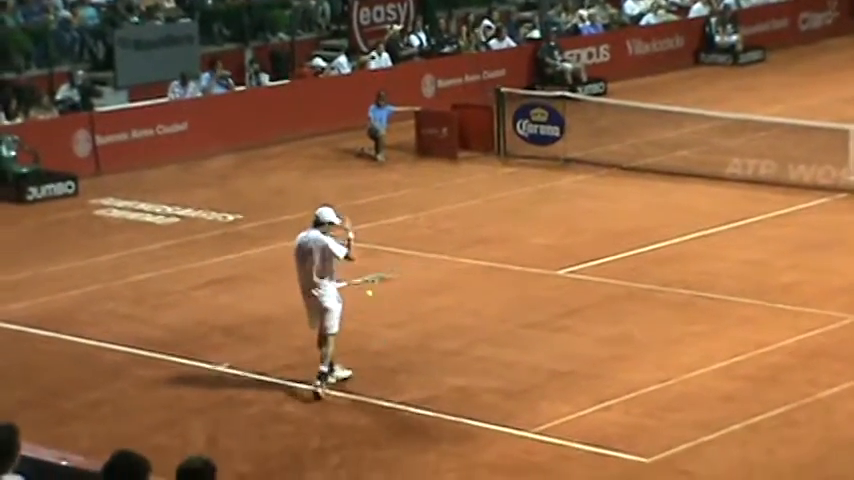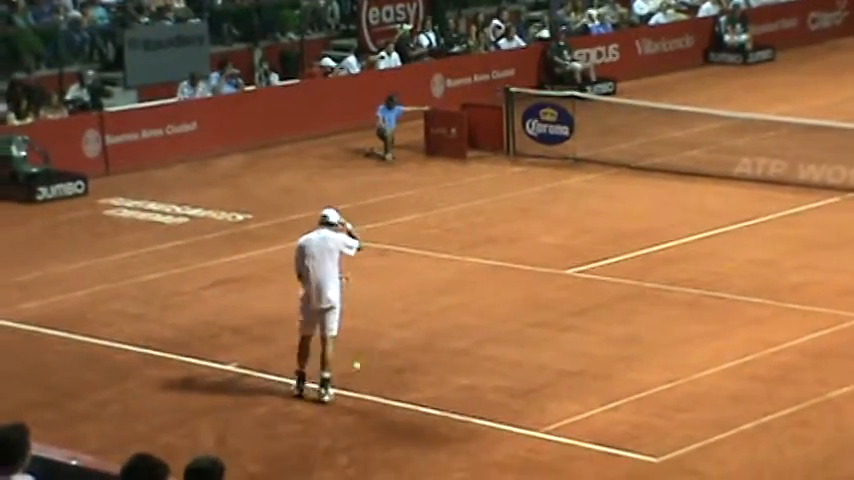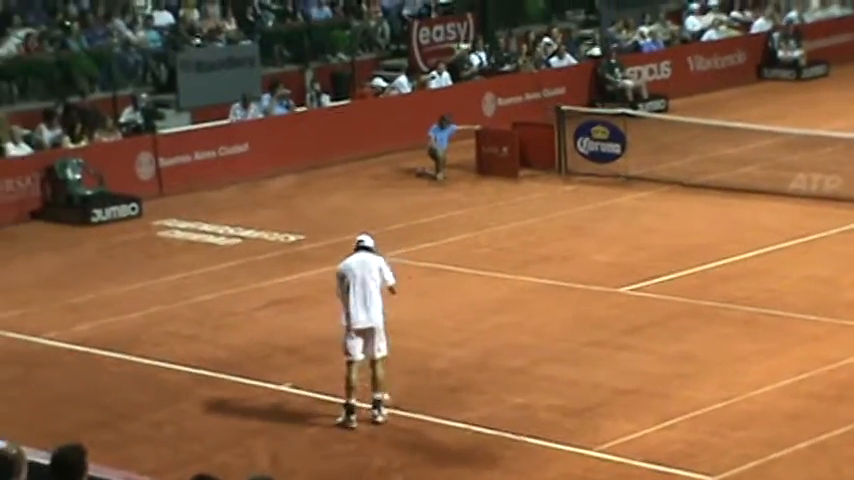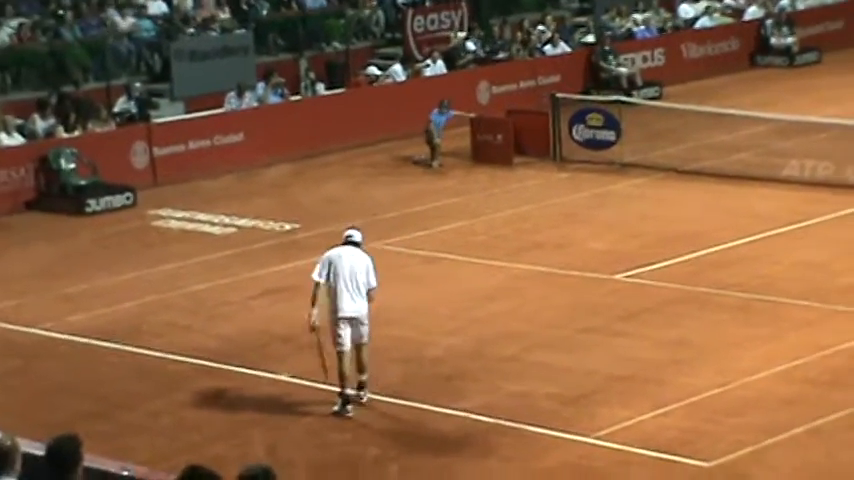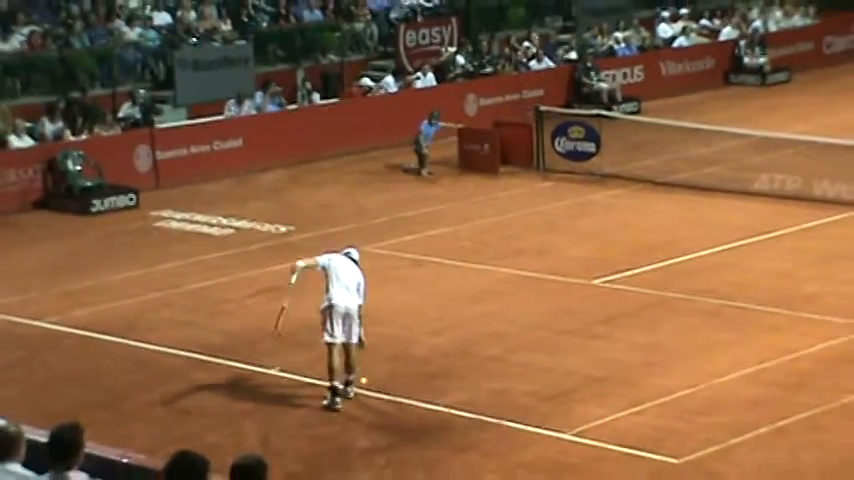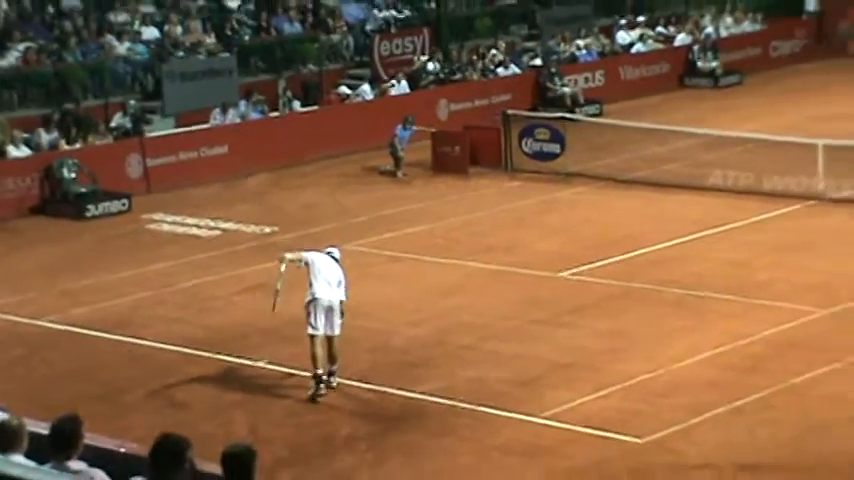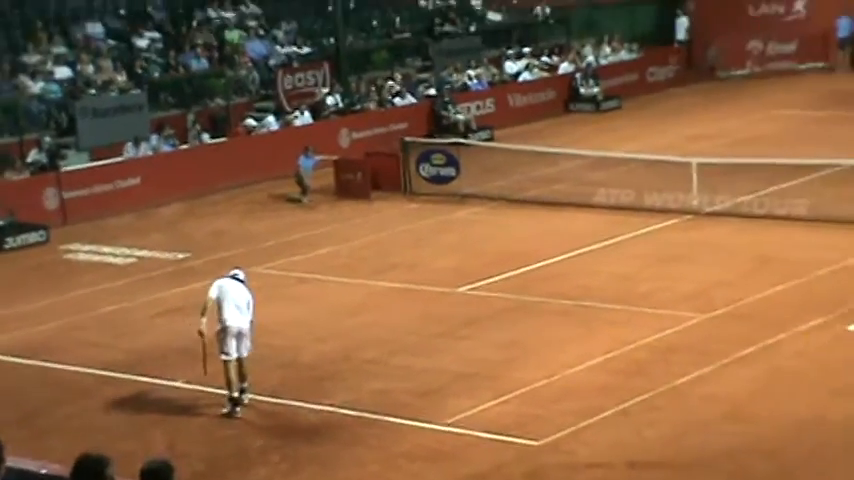
dt=0.4s
person 1, frame 1
left shoulder: (301, 238)
right shoulder: (324, 240)
right elbow: (350, 256)
right wrist: (349, 233)
left hip: (308, 293)
right hip: (325, 294)
left knee: (322, 332)
right knee: (329, 336)
left ankle: (331, 370)
right ankle: (320, 380)
person 1, frame 2
left shoulder: (303, 242)
right shoulder: (337, 239)
left elbow: (299, 275)
right elbow: (358, 245)
right wrist: (347, 226)
left hip: (309, 298)
right hip: (330, 298)
left knee: (305, 338)
right knee: (327, 341)
left ankle: (300, 382)
right ankle: (324, 387)
person 1, frame 3
left shoulder: (343, 267)
right shoulder: (377, 261)
left elbow: (342, 298)
right elbow: (393, 289)
left hip: (352, 321)
right hip: (374, 320)
left knee: (352, 365)
right knee: (376, 363)
left ankle: (350, 413)
right ankle: (377, 409)
person 1, frame 4
left shoulder: (330, 255)
right shoulder: (365, 258)
left elbow: (319, 285)
right elbow: (371, 294)
left wrist: (313, 311)
left hip: (339, 311)
right hip: (360, 310)
left knee: (343, 354)
right knee: (361, 348)
left ankle: (346, 402)
right ankle: (361, 390)
person 1, frame 5
left shoulder: (332, 258)
right shoulder: (358, 272)
left elbow: (315, 261)
right elbow: (359, 307)
left wrist: (300, 264)
right wrist: (360, 330)
left hip: (334, 304)
right hip: (351, 306)
left knee: (333, 347)
right knee: (350, 347)
left ankle: (335, 396)
right ankle: (348, 387)
person 1, frame 6
left shoulder: (315, 256)
right shoulder: (339, 270)
left elbow: (301, 255)
right elbow: (341, 301)
left wrist: (288, 257)
right wrist: (340, 317)
left hip: (317, 298)
right hip: (334, 300)
left knee: (316, 339)
right knee: (332, 339)
left ankle: (319, 382)
right ankle: (332, 377)
person 1, frame 7
left shoulder: (220, 283)
right shoulder: (246, 291)
left elbow: (209, 300)
left wrist: (203, 320)
right wrist: (249, 339)
left hip: (228, 325)
right hip: (244, 325)
left knee: (229, 363)
right knee: (242, 359)
